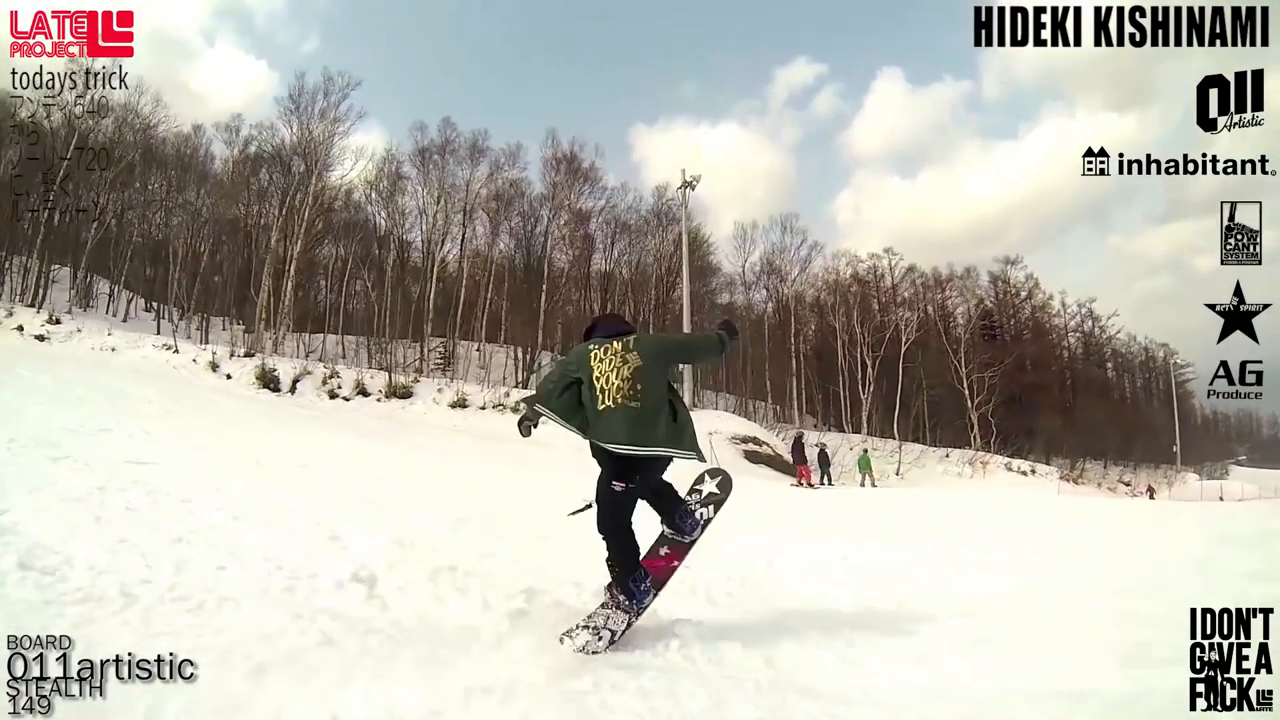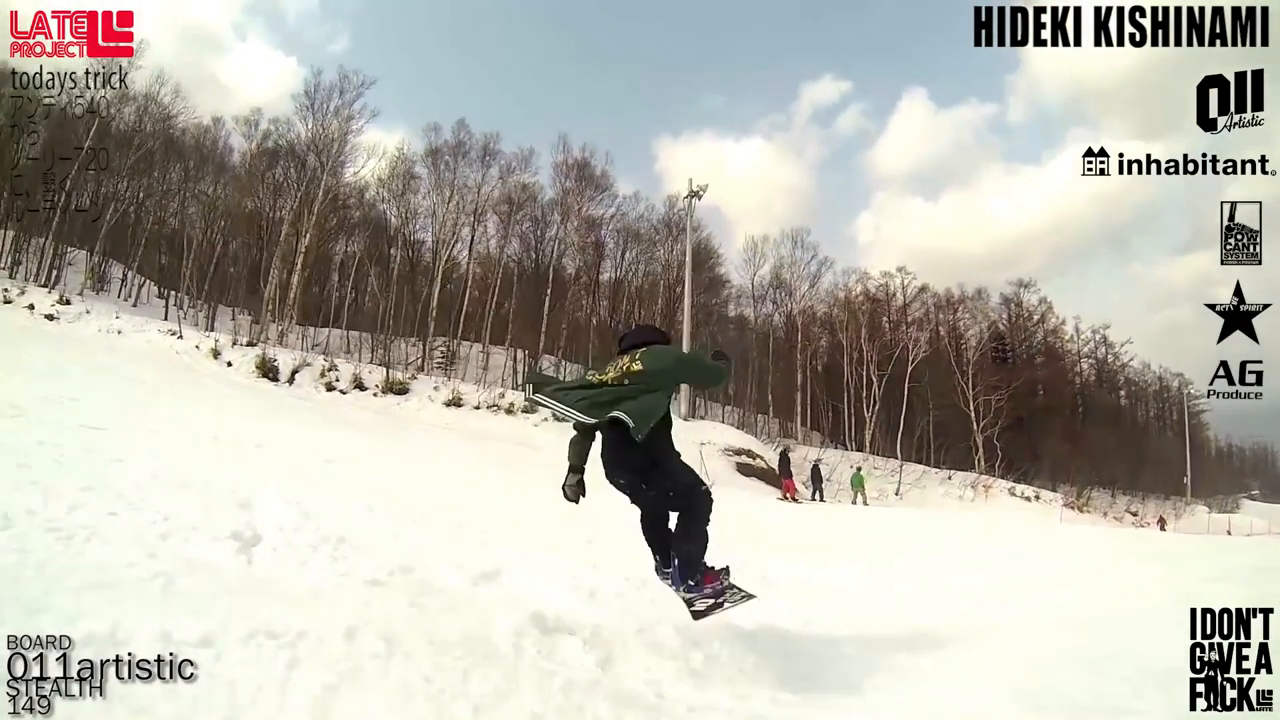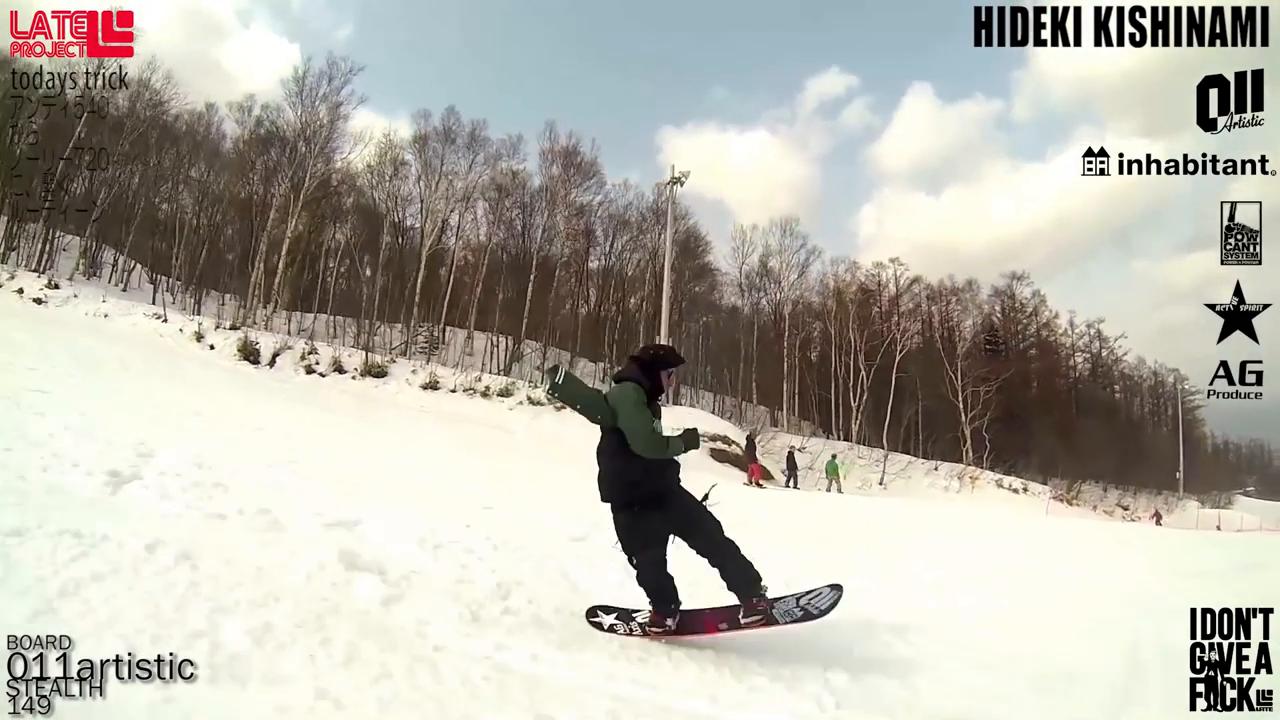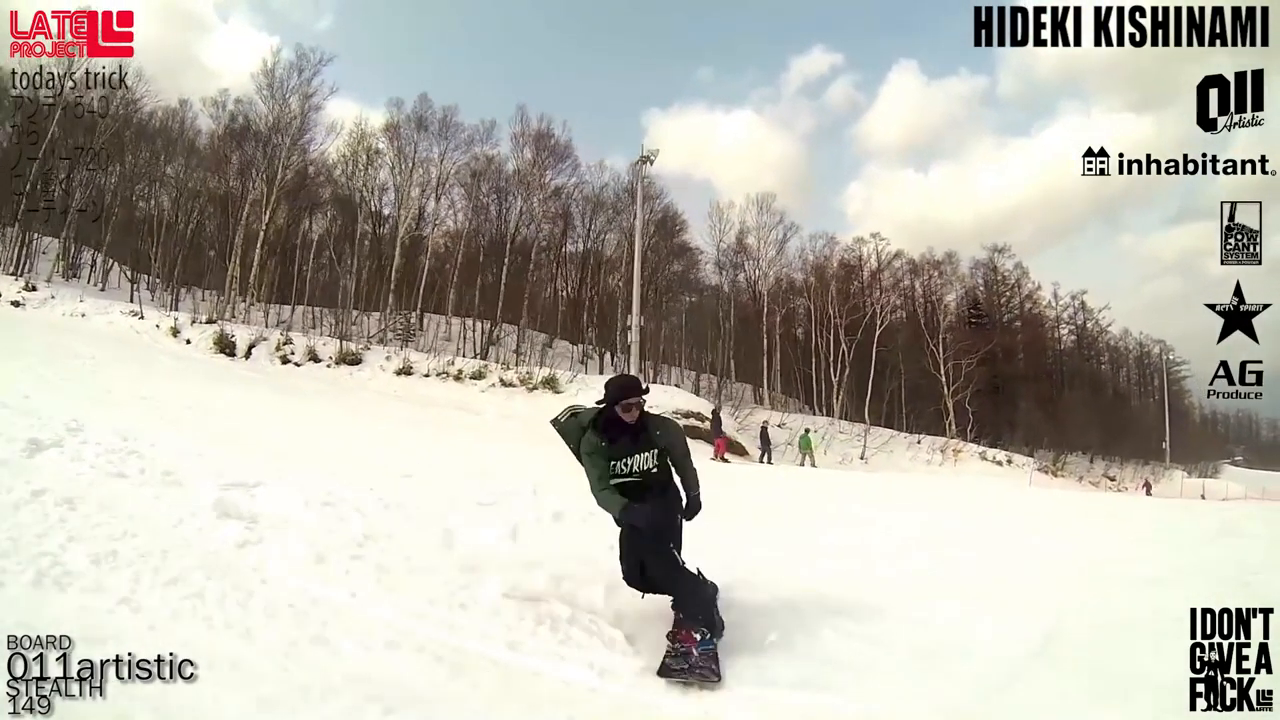
dt=0.4s
person 1, frame 1
left shoulder: (584, 354)
right shoulder: (651, 344)
left elbow: (549, 388)
right elbow: (705, 346)
left wrist: (530, 414)
right wrist: (725, 335)
left hip: (615, 449)
right hip: (659, 444)
left knee: (613, 521)
right knee: (645, 481)
left ankle: (632, 590)
right ankle: (684, 522)
person 1, frame 2
left shoulder: (607, 371)
right shoulder: (665, 355)
left elbow: (583, 426)
right elbow: (715, 376)
left wrist: (575, 470)
right wrist: (721, 362)
left hip: (616, 462)
right hip: (650, 454)
left knee: (653, 508)
right knee: (696, 501)
left ankle: (669, 565)
right ankle: (690, 576)
person 1, frame 3
left shoulder: (642, 399)
right shoulder: (628, 394)
right elbow: (646, 444)
right wrist: (683, 442)
left hip: (662, 488)
right hip: (629, 500)
left knee: (711, 538)
right knee: (648, 563)
left ankle: (751, 594)
right ankle: (663, 608)
person 1, frame 4
left shoulder: (662, 428)
right shoulder: (594, 440)
left elbow: (683, 462)
right elbow: (601, 491)
left wrist: (693, 497)
right wrist: (629, 512)
left hip: (662, 506)
right hip: (631, 515)
left knee: (662, 565)
right knee: (635, 575)
left ankle: (704, 621)
right ankle: (695, 590)
